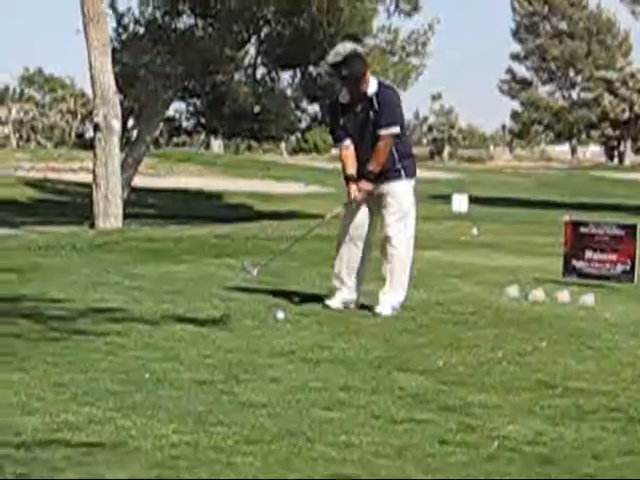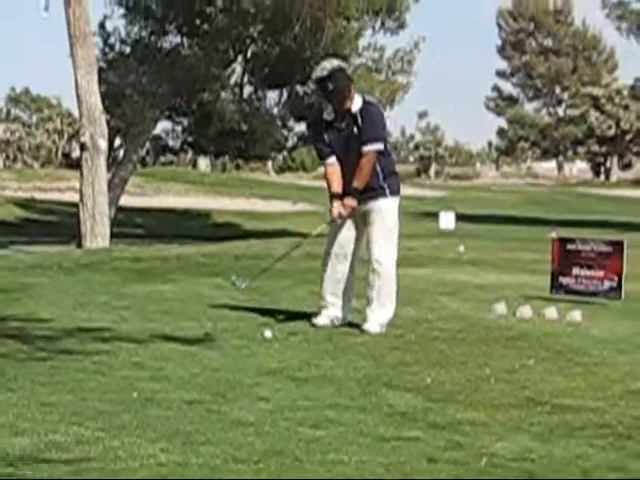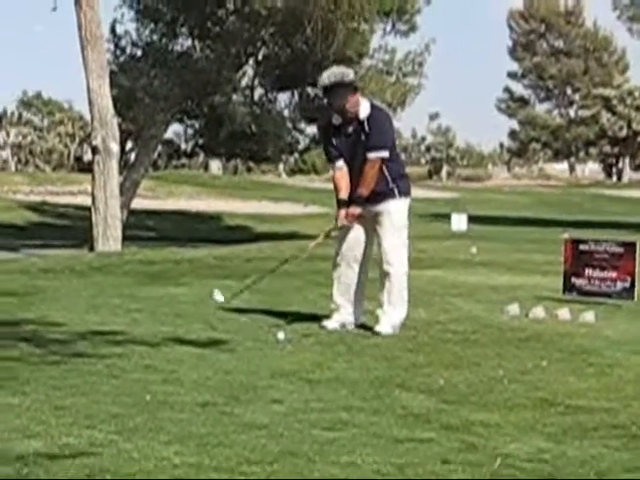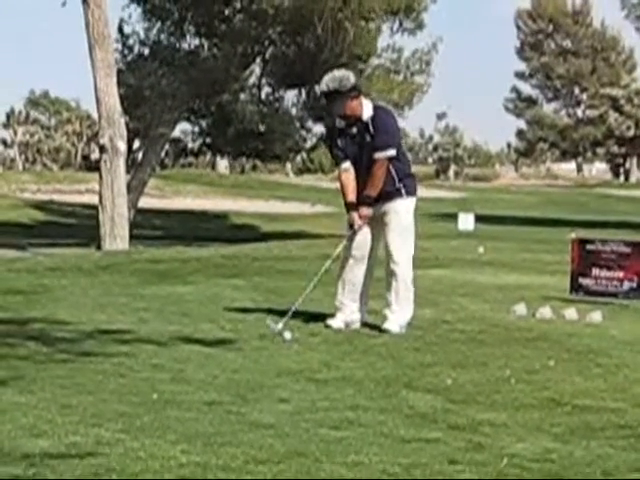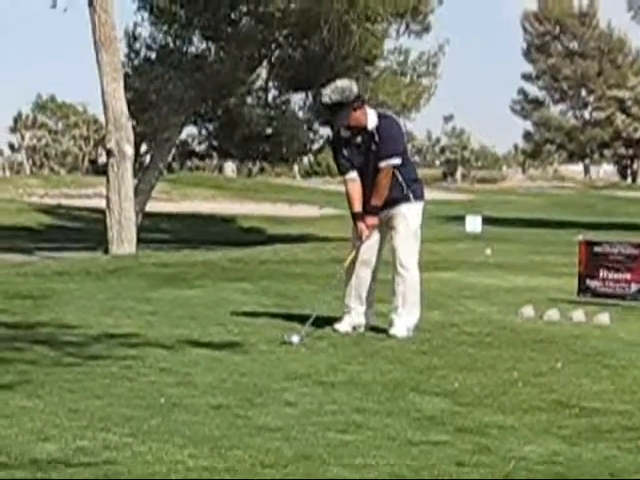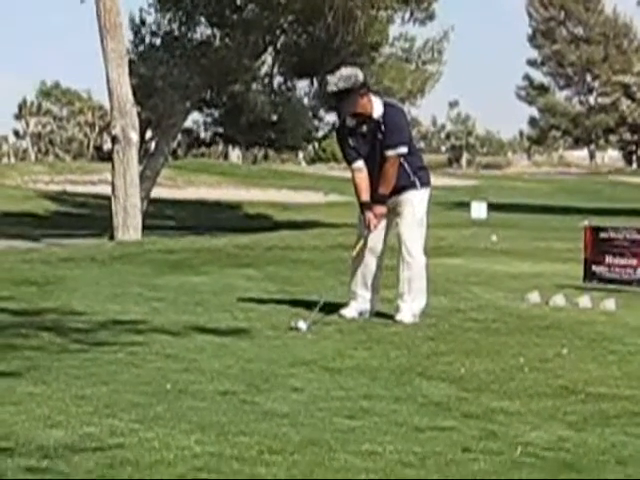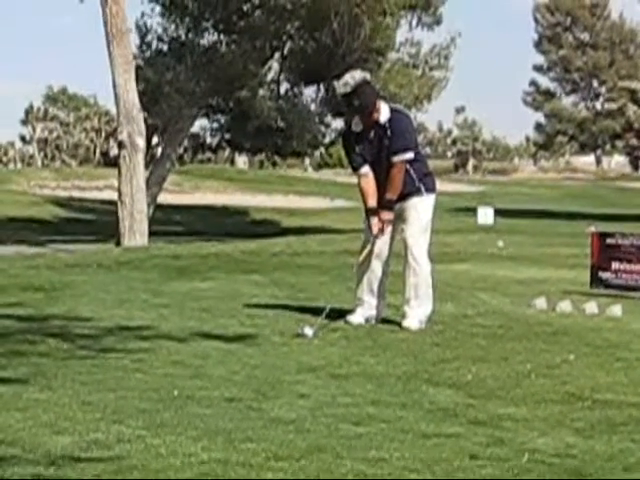
dt=0.5s
person 1, frame 1
left shoulder: (386, 95)
right shoulder: (337, 106)
left elbow: (386, 141)
right elbow: (345, 146)
left wrist: (369, 177)
right wrist: (352, 181)
left hip: (395, 176)
right hip: (362, 180)
left knee: (396, 238)
right knee: (351, 235)
left ankle: (391, 299)
right ankle: (346, 292)
person 1, frame 2
left shoulder: (370, 111)
right shoulder: (321, 124)
left elbow: (369, 157)
right elbow: (330, 164)
left wrist: (353, 194)
right wrist: (336, 198)
left hip: (379, 193)
right hip: (347, 197)
left knee: (381, 256)
right knee: (336, 253)
left ankle: (379, 316)
right ankle: (334, 309)
person 1, frame 3
left shoulder: (377, 117)
right shoulder: (330, 127)
left elbow: (373, 163)
right elbow: (339, 167)
left wrist: (357, 201)
right wrist: (343, 204)
left hip: (390, 196)
right hip: (357, 201)
left knee: (392, 257)
right knee: (346, 256)
left ankle: (391, 317)
right ankle: (346, 313)
person 1, frame 4
left shoulder: (381, 117)
right shoulder: (336, 129)
left elbow: (381, 164)
right elbow: (346, 169)
left wrist: (366, 202)
right wrist: (352, 207)
left hip: (396, 195)
right hip: (364, 201)
left knee: (398, 257)
right knee: (355, 254)
left ankle: (398, 317)
right ankle: (349, 312)
person 1, frame 5
left shoulder: (387, 125)
right shoulder: (340, 138)
left elbow: (386, 172)
right elbow: (351, 179)
left wrist: (373, 211)
right wrist: (359, 216)
left hip: (404, 200)
right hip: (370, 207)
left knee: (404, 260)
right knee: (361, 259)
left ankle: (404, 320)
right ankle: (355, 316)
person 1, frame 6
left shoulder: (392, 114)
right shoulder: (345, 127)
left elbow: (392, 161)
right elbow: (358, 169)
left wrist: (381, 201)
right wrist: (366, 206)
left hip: (410, 187)
right hip: (376, 194)
left knee: (410, 246)
right knee: (367, 245)
left ankle: (410, 306)
right ankle: (361, 302)
person 1, frame 7
left shoulder: (398, 119)
right shoulder: (350, 134)
left elbow: (398, 166)
right elbow: (364, 174)
left wrist: (387, 206)
right wrist: (372, 212)
left hip: (415, 193)
right hip: (381, 199)
left knee: (415, 250)
right knee: (372, 250)
left ankle: (417, 313)
right ankle: (368, 307)
